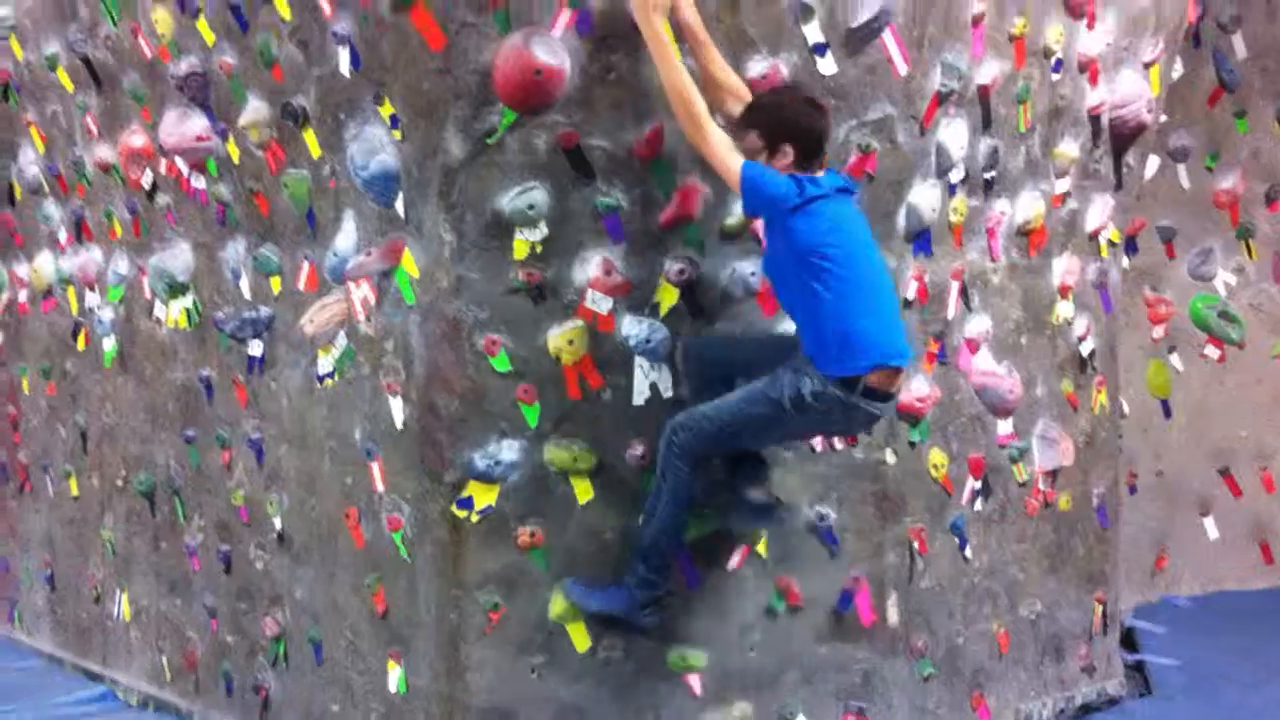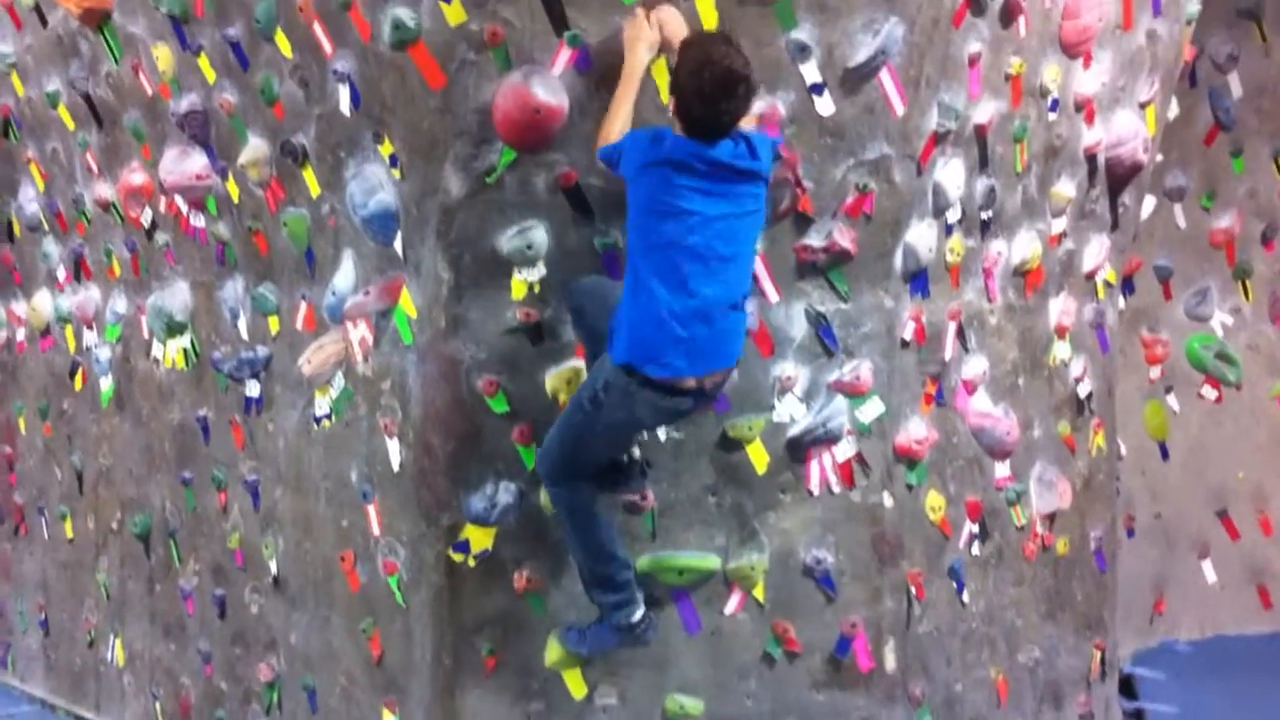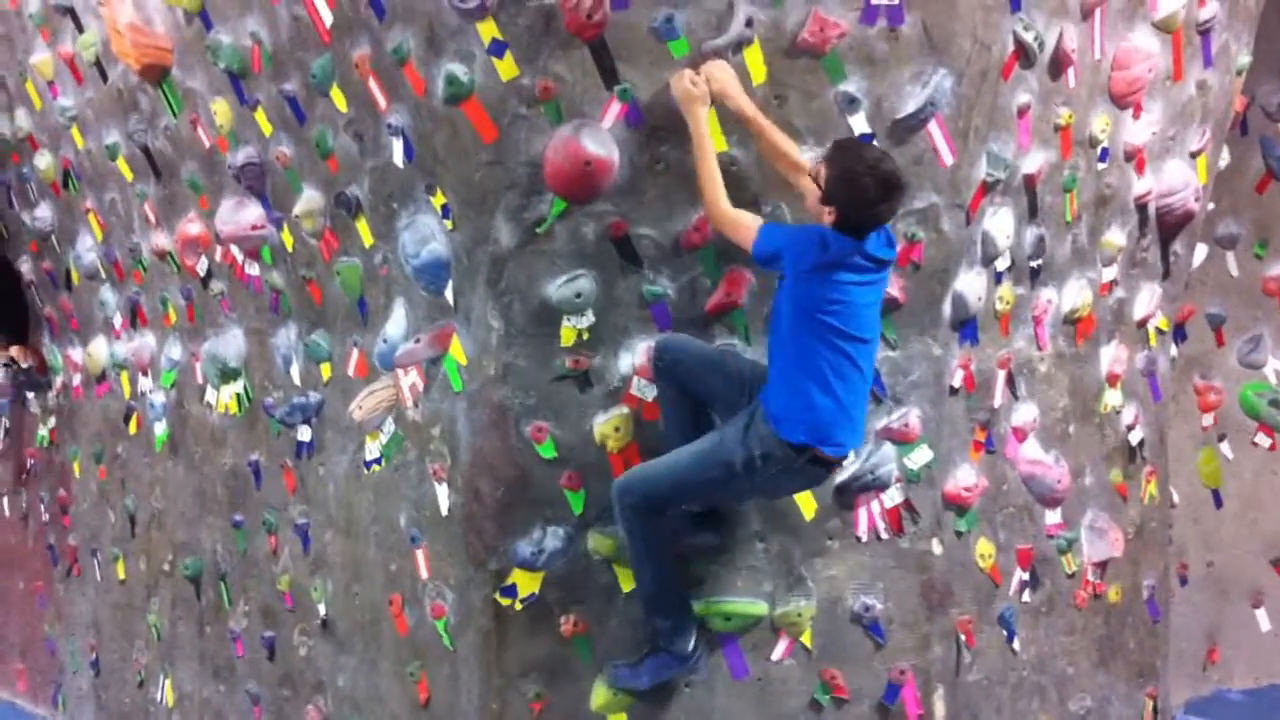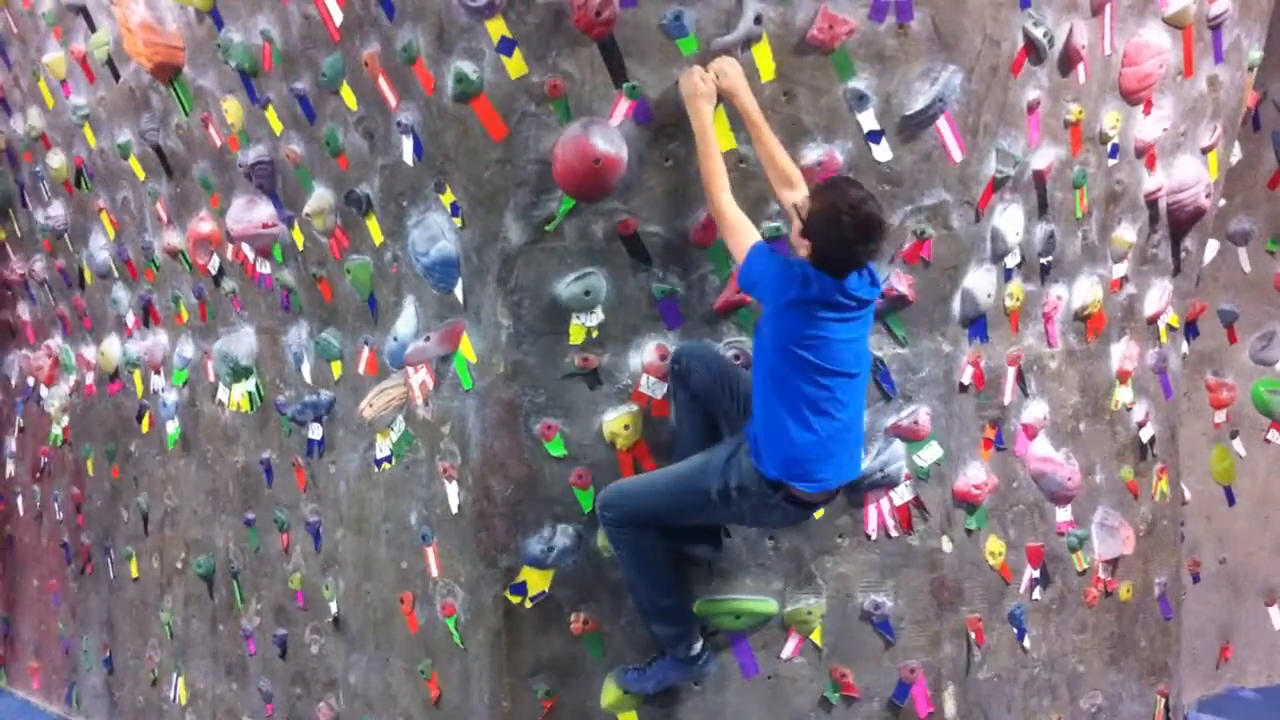
dt=1s
person 1, frame 1
left shoulder: (791, 199)
right shoulder: (824, 185)
left elbow: (700, 132)
right elbow: (737, 104)
left hip: (844, 387)
right hip: (836, 363)
left knee: (684, 439)
right knee: (699, 356)
left ankle: (641, 592)
right ankle: (744, 475)
person 1, frame 2
left shoulder: (652, 156)
right shoulder: (755, 158)
left elbow: (608, 139)
right elbow: (731, 115)
left wrist: (637, 57)
left hip: (648, 379)
right hip: (716, 376)
left knee: (559, 470)
right knee: (586, 293)
left ankle: (625, 613)
right ankle: (618, 462)
person 1, frame 3
left shoulder: (815, 250)
right shoulder: (872, 235)
left elbow: (719, 213)
right elbow: (793, 168)
left wrist: (696, 115)
right wrist: (737, 102)
left hip: (792, 444)
right hip: (791, 406)
left knee: (632, 494)
right knee: (670, 354)
left ankle: (676, 644)
right ankle: (693, 494)
person 1, frame 4
left shoulder: (790, 285)
right shoulder: (860, 272)
left elbow: (724, 207)
right elbow: (793, 189)
left wrist: (701, 111)
right wrist: (744, 100)
left hip: (780, 484)
right hip: (829, 466)
left knee: (617, 508)
right knee: (690, 361)
left ankle: (685, 650)
right ankle: (698, 516)
